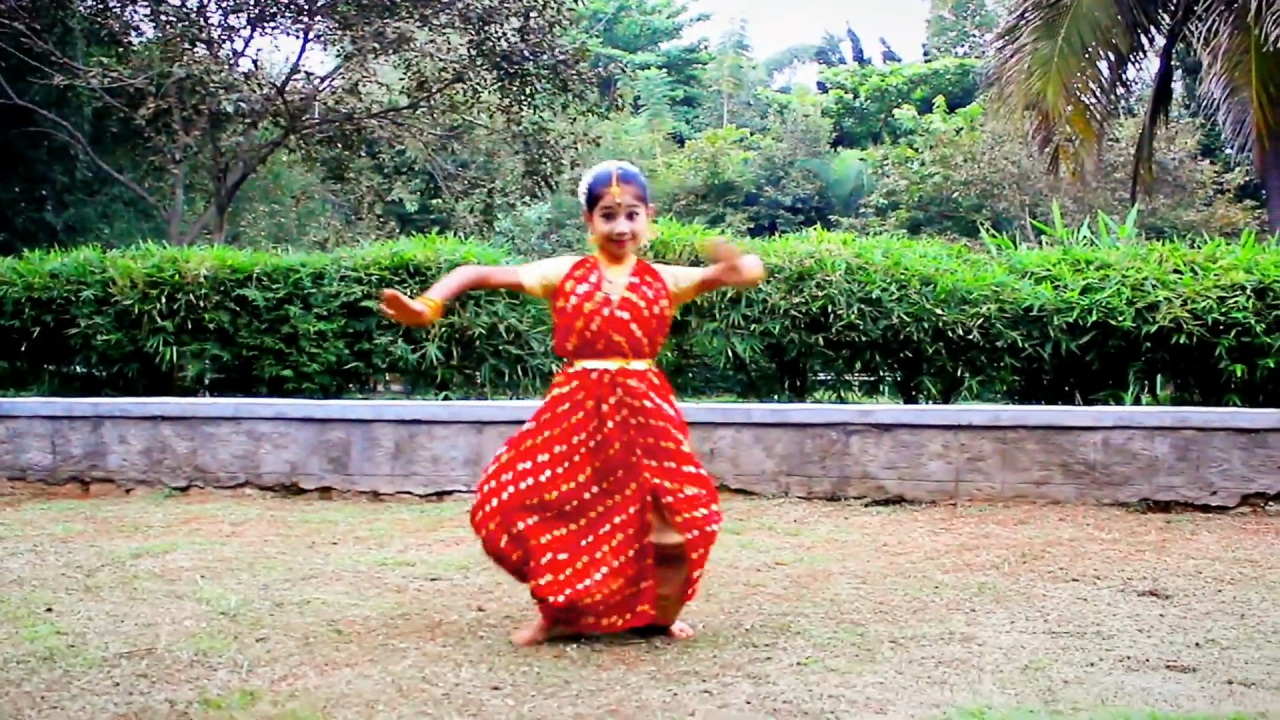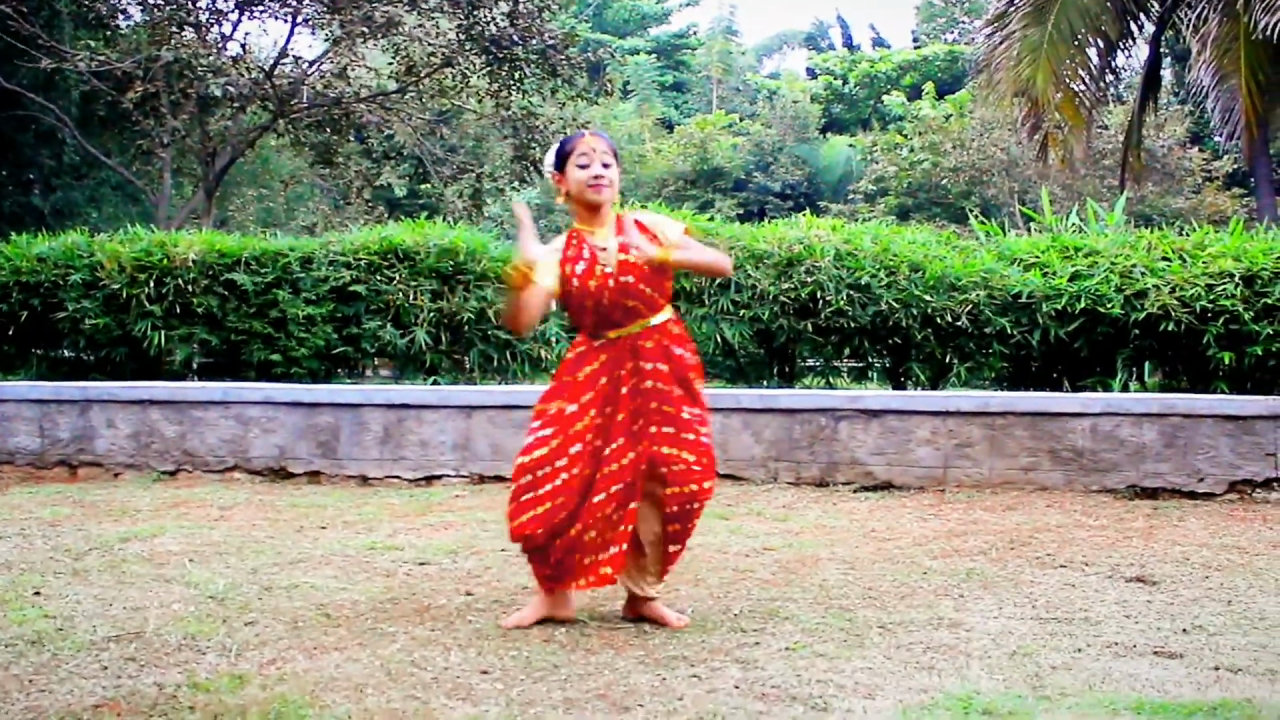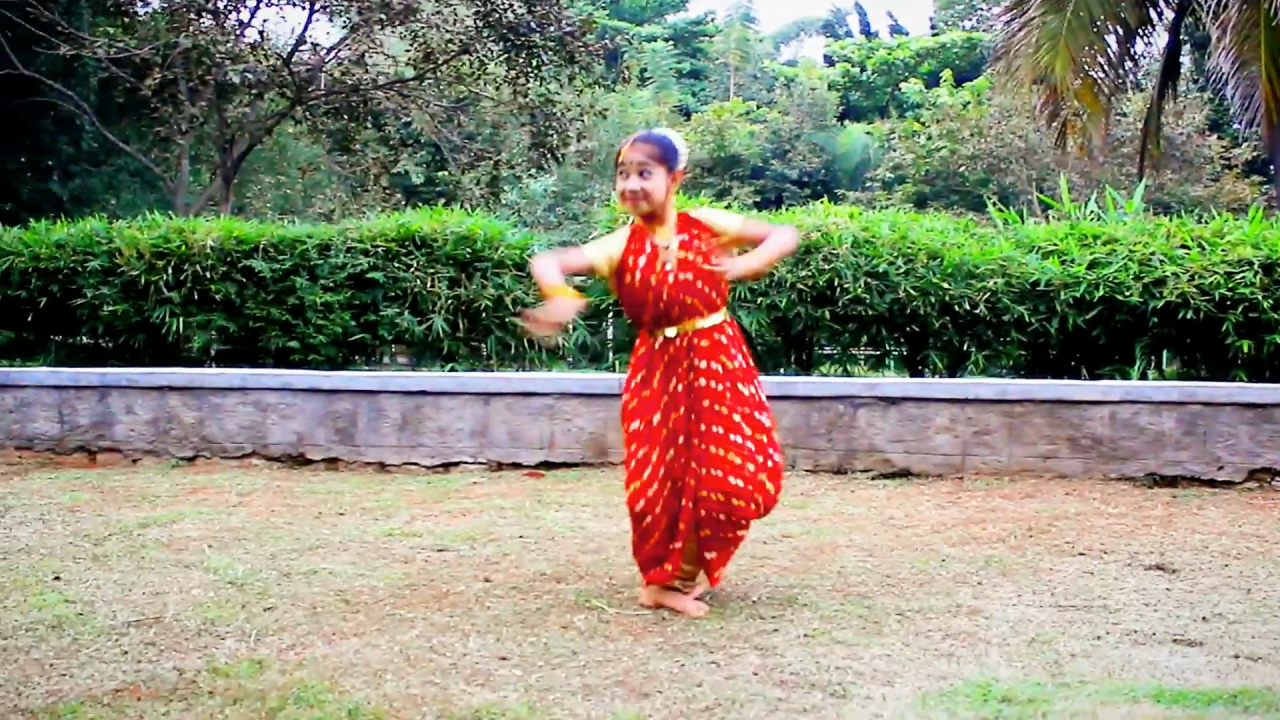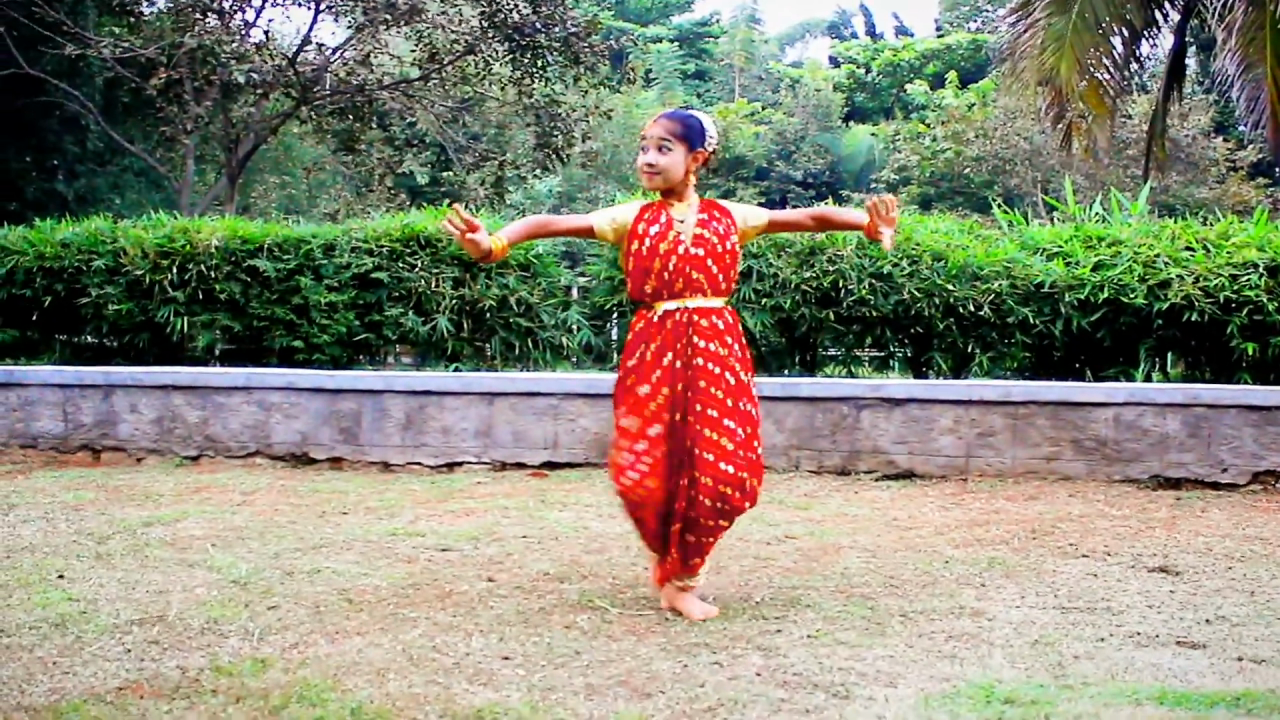
dt=0.5s
person 1, frame 1
left shoulder: (661, 280)
right shoulder: (563, 273)
left elbow: (731, 269)
right elbow: (476, 274)
left wrist: (744, 268)
right wrist: (425, 307)
left hip: (642, 407)
right hip: (575, 406)
left knee: (685, 514)
right knee: (508, 500)
left ankle: (655, 608)
right ankle: (561, 607)
person 1, frame 2
left shoulder: (650, 228)
right shoulder: (557, 255)
left elbow: (722, 265)
right elbow: (520, 325)
left wrist: (657, 256)
right wrist: (524, 265)
left hip: (661, 364)
right hip: (598, 370)
left knee: (675, 481)
right knee: (553, 476)
left ankle: (643, 592)
right ankle: (554, 593)
person 1, frame 3
left shoulder: (711, 226)
right shoulder: (620, 246)
left elbow: (785, 234)
right elbow: (548, 261)
left wrist: (749, 262)
right wrist: (560, 296)
left hip: (719, 362)
right hip: (659, 370)
left knee: (730, 479)
right knee: (659, 482)
left ankle: (675, 579)
right ankle: (669, 576)
person 1, frame 4
left shoulder: (729, 217)
right shoulder: (631, 218)
left elbow: (806, 217)
right elbow: (553, 223)
left wrist: (868, 224)
right wrist: (494, 244)
left hip: (714, 347)
right hip: (654, 348)
left knee: (717, 466)
right knee: (644, 470)
left ankle: (680, 579)
right ankle: (673, 562)
